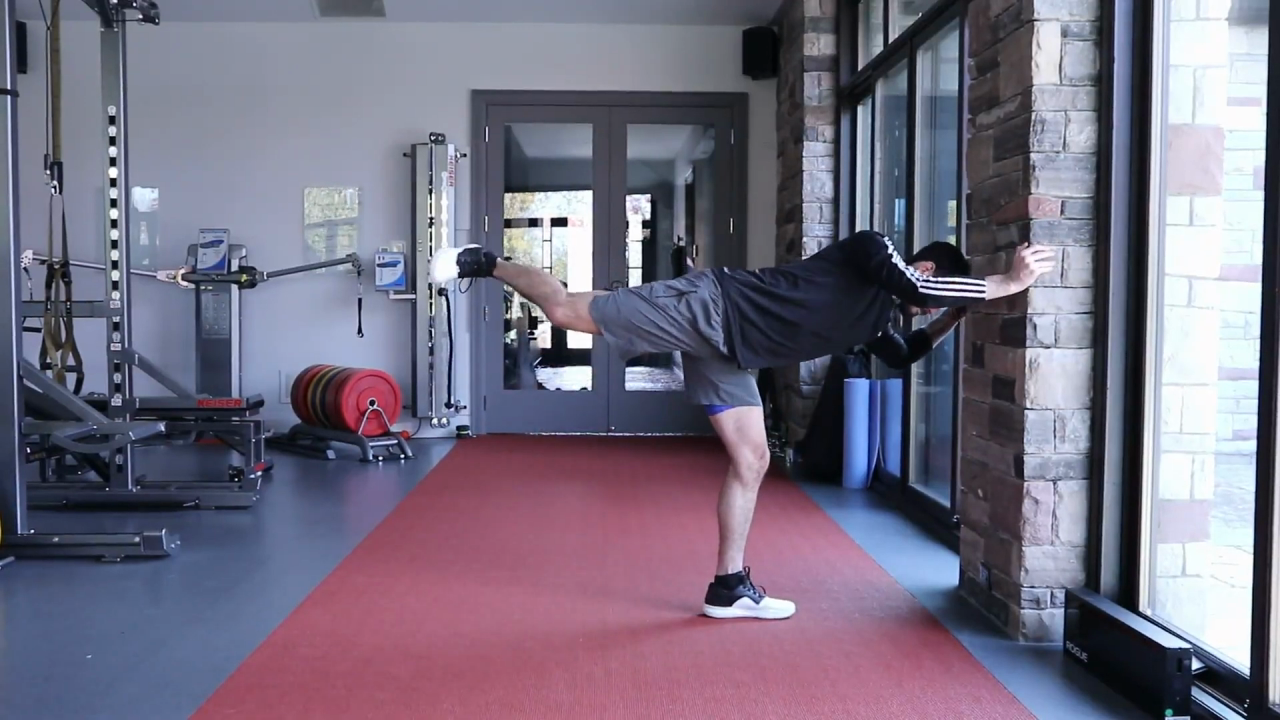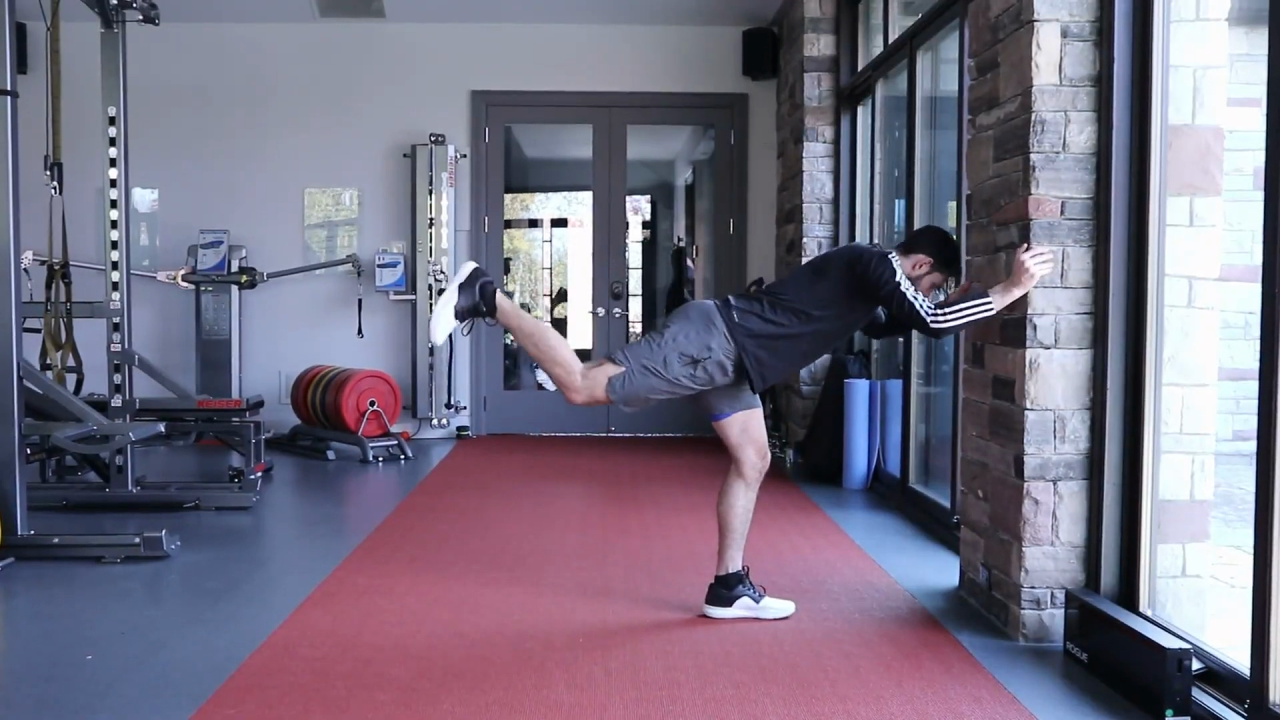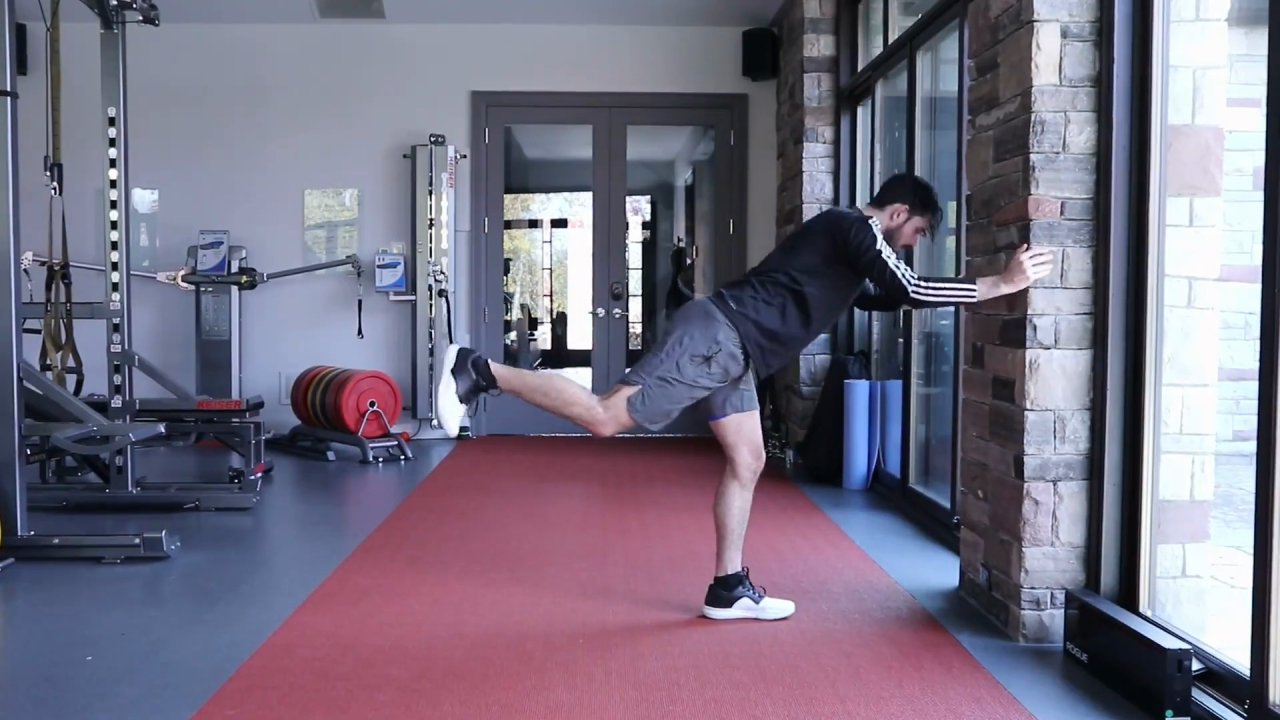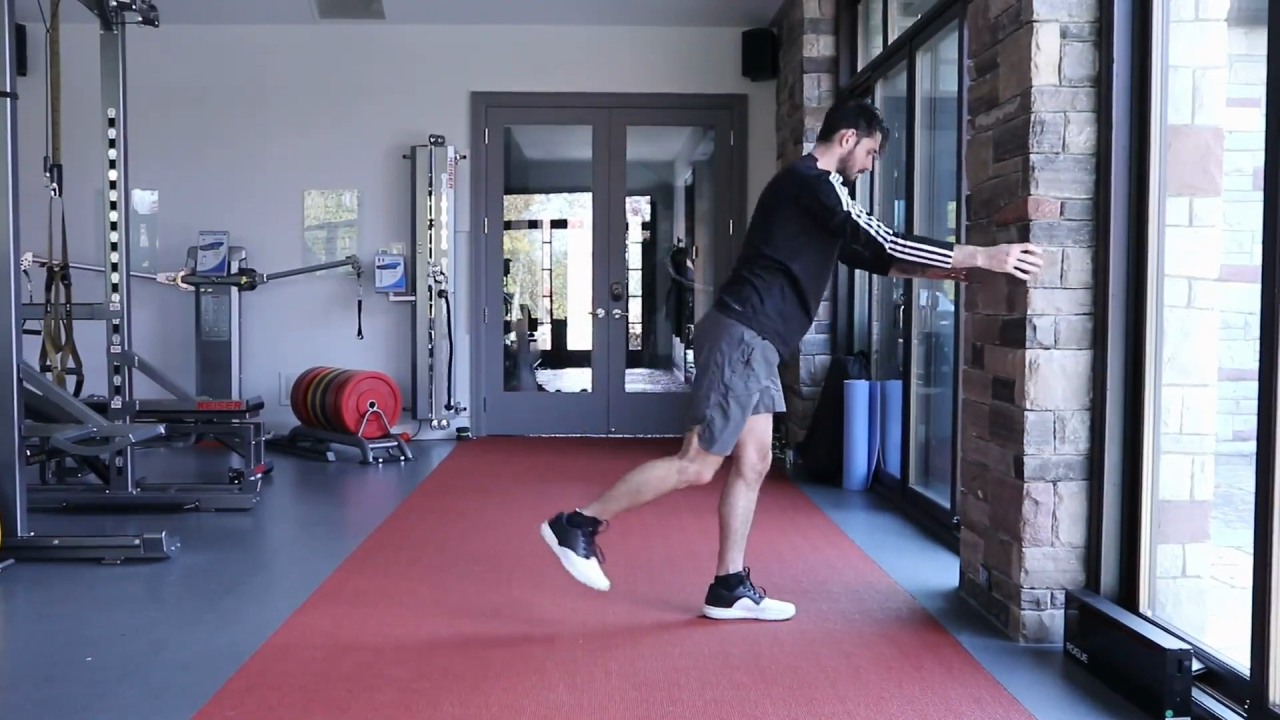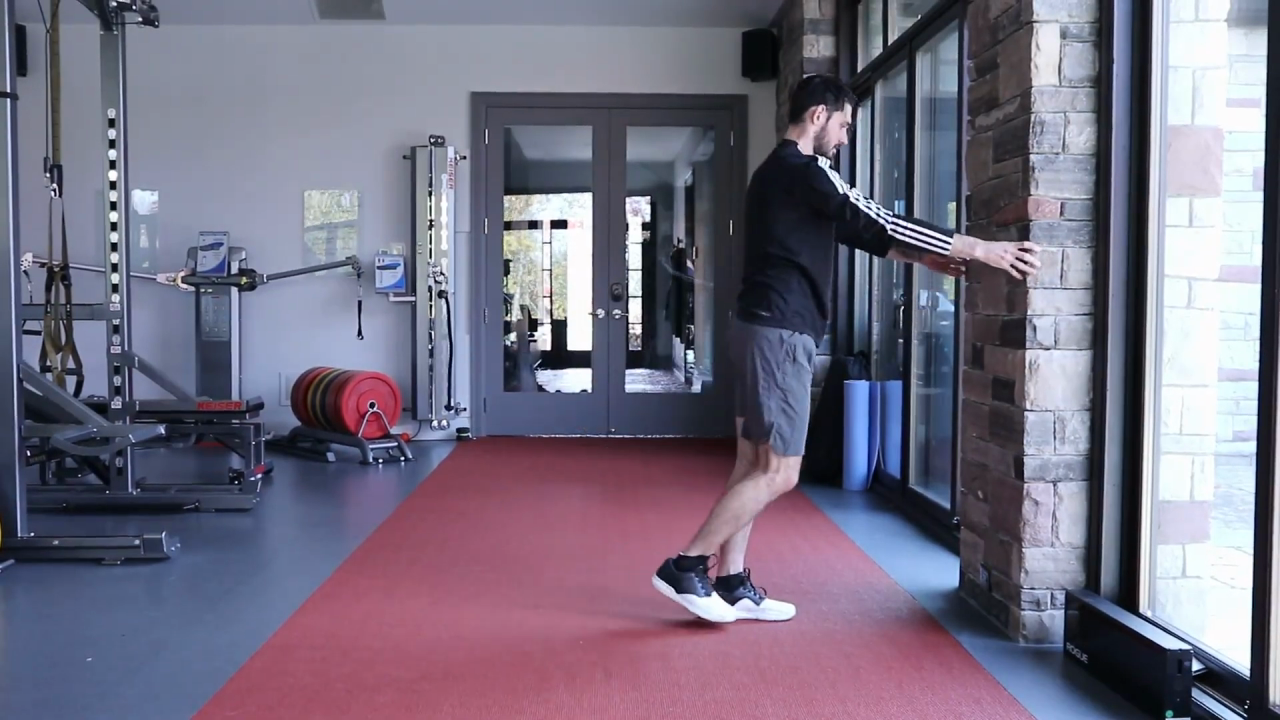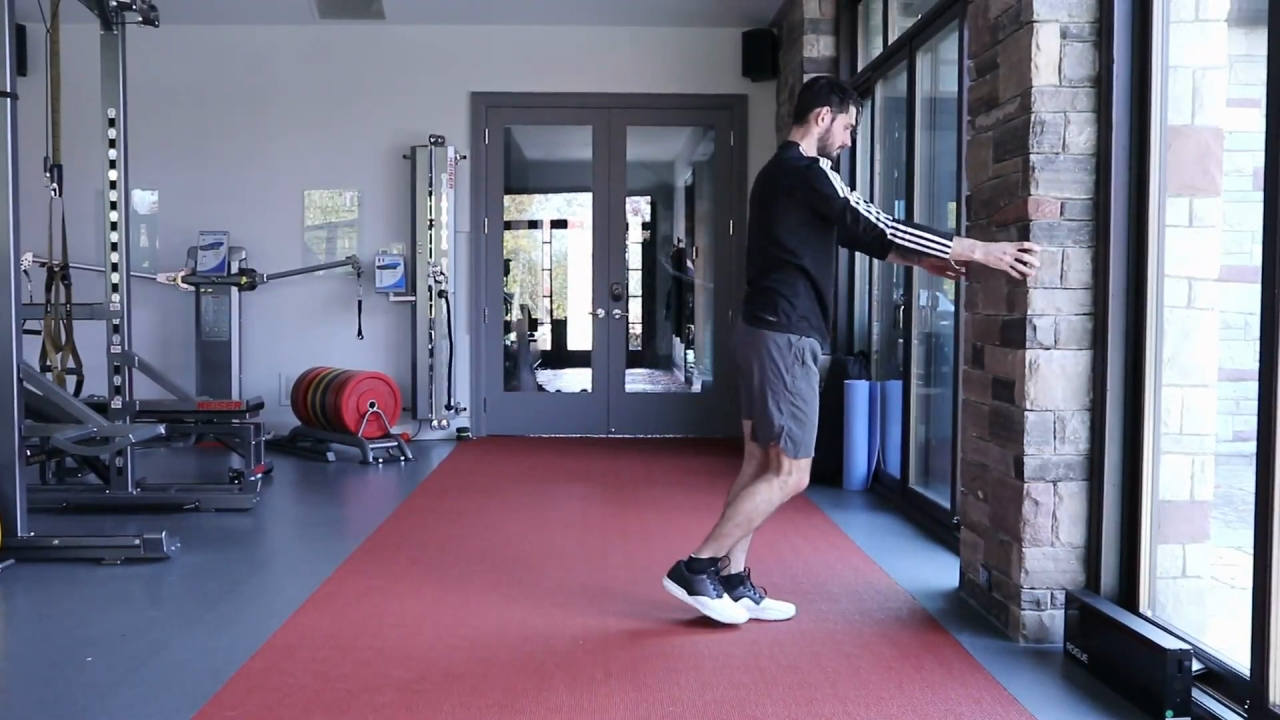
dt=0.4s
person 1, frame 1
left shoulder: (876, 310)
right shoulder: (872, 248)
left elbow: (904, 353)
right elbow: (923, 286)
left wrist: (954, 317)
right wrist: (1008, 282)
left hip: (725, 348)
right hip: (704, 308)
left knee: (751, 461)
right knee: (565, 310)
left ankle: (729, 587)
right ankle: (486, 262)
person 1, frame 2
left shoulder: (866, 285)
right shoulder: (874, 263)
left elbow: (892, 324)
right elbow: (931, 322)
left wrist: (952, 306)
right wrist: (1009, 290)
left hip: (724, 357)
right hip: (711, 342)
left knee: (752, 460)
right knee: (580, 385)
left ankle: (729, 587)
right ankle: (485, 296)
person 1, frame 3
left shoulder: (846, 237)
right shoulder: (855, 227)
left elbow: (877, 297)
right elbow: (911, 290)
left wrist: (957, 289)
right wrist: (1003, 283)
left hip: (728, 345)
right hip: (716, 336)
left knee: (747, 461)
right knee: (605, 416)
left ankle: (728, 587)
right ankle: (481, 372)
person 1, frame 4
left shoulder: (811, 185)
right shoulder: (811, 182)
left elbow: (865, 254)
right elbow: (886, 242)
left wrist: (943, 267)
right wrist: (981, 256)
left hip: (756, 340)
right hip: (742, 336)
left knee: (752, 462)
right knee: (696, 465)
left ankle: (729, 587)
right ankle: (578, 525)
person 1, frame 5
left shoulder: (784, 170)
right shoulder: (800, 169)
left elbow: (854, 231)
right elbow: (876, 222)
left wrist: (924, 259)
right wrist: (979, 249)
left hip: (770, 331)
right hip: (779, 334)
left knee: (756, 465)
right knee: (779, 472)
left ankle: (731, 585)
right ankle: (684, 568)
person 1, frame 6
left shoulder: (786, 171)
right shoulder: (805, 172)
left elbow: (858, 233)
right elbow: (878, 226)
left wrist: (920, 261)
right wrist: (979, 251)
left hip: (770, 332)
right hip: (785, 336)
left knee: (761, 465)
right knee: (788, 475)
left ankle: (731, 583)
right ankle: (695, 569)
